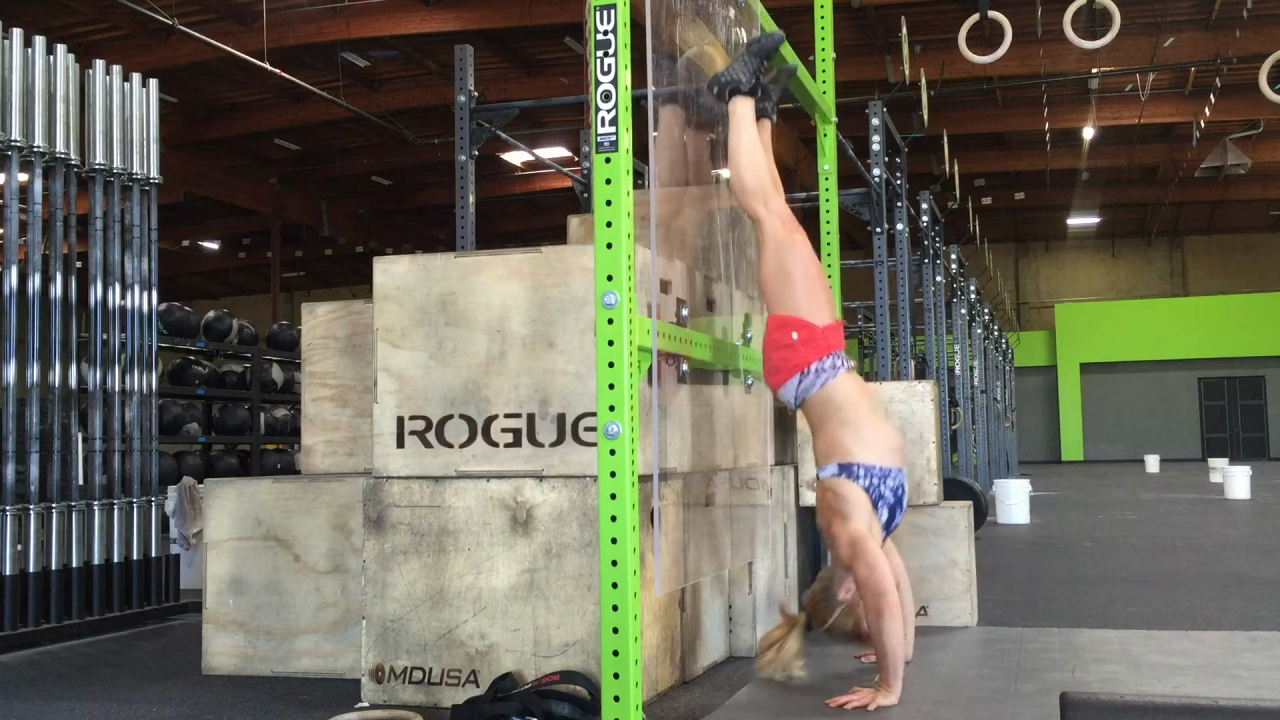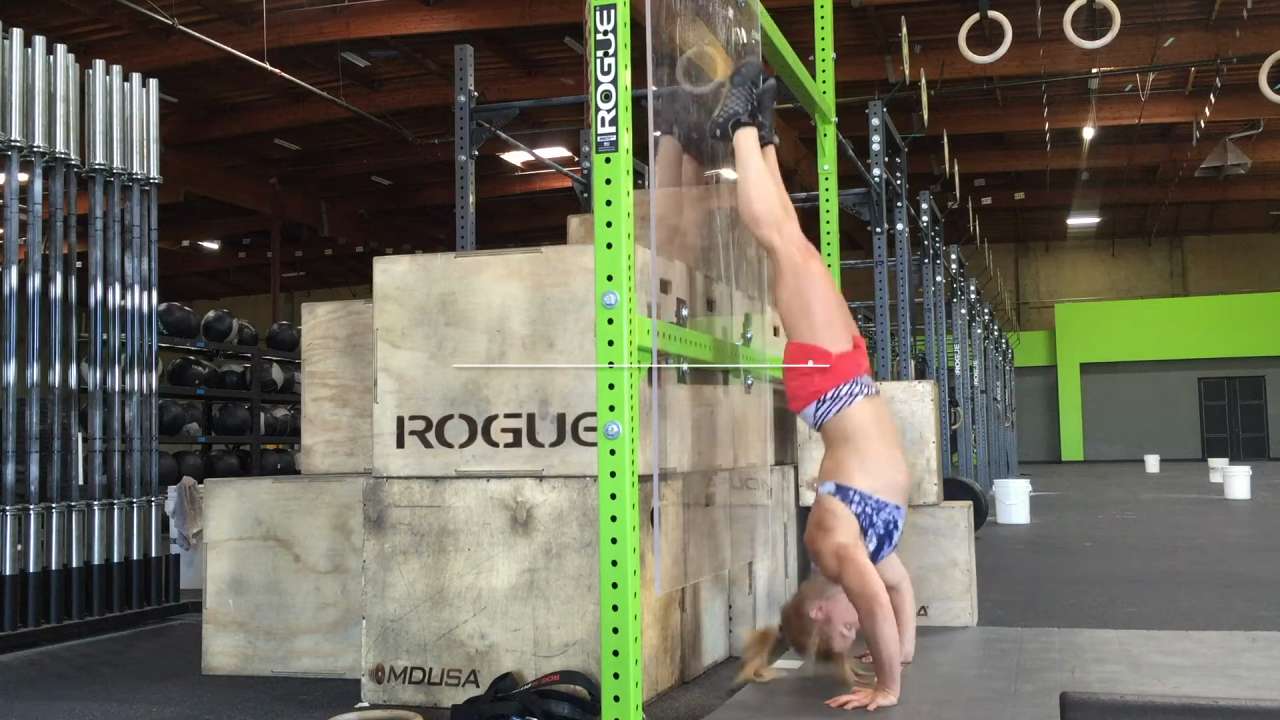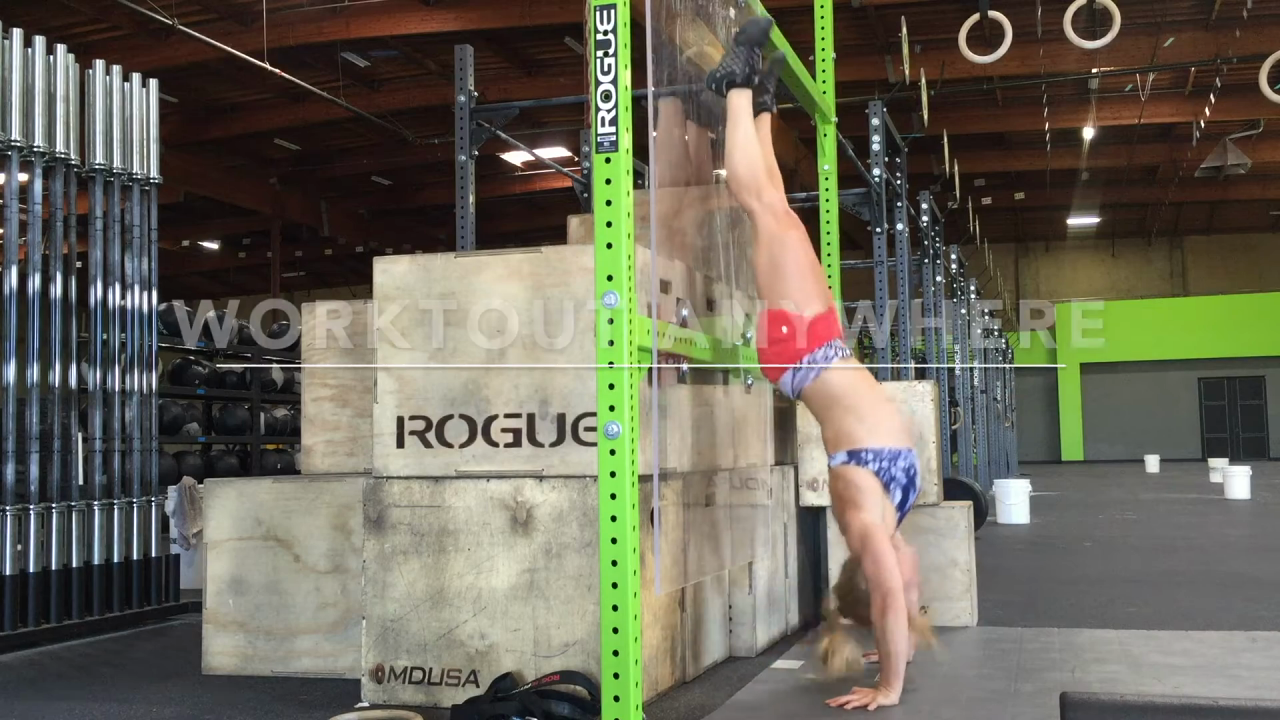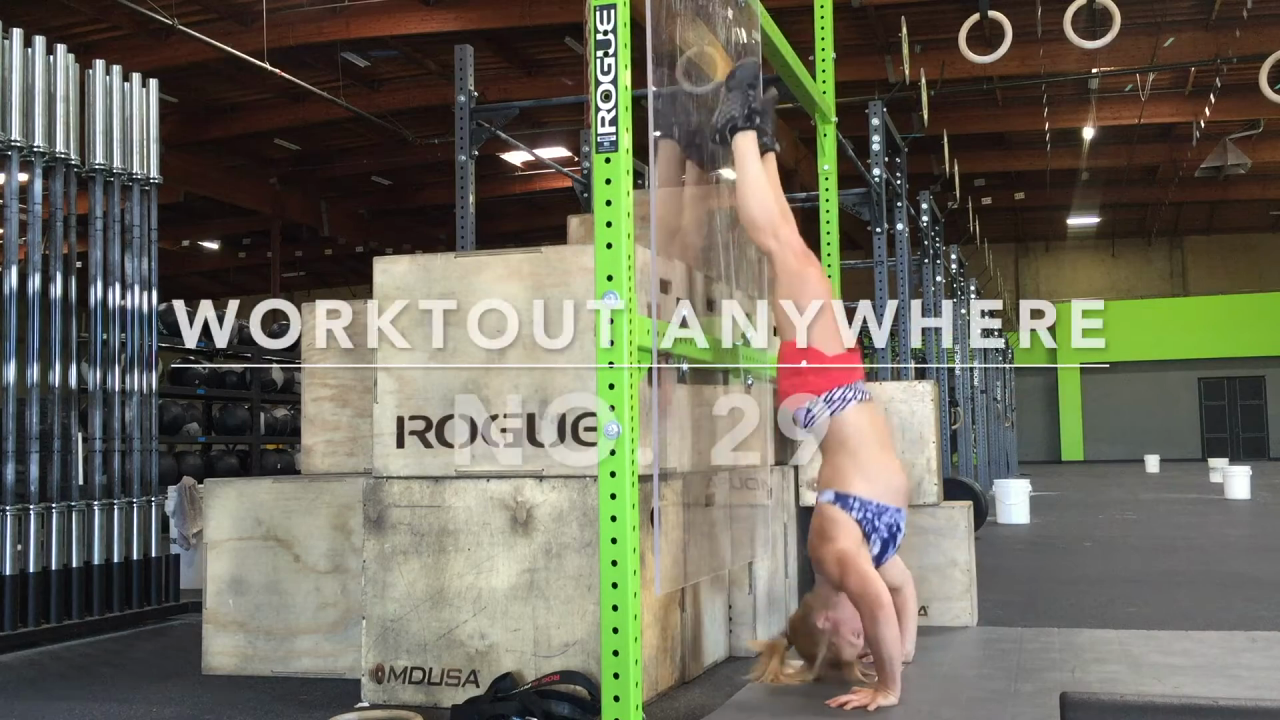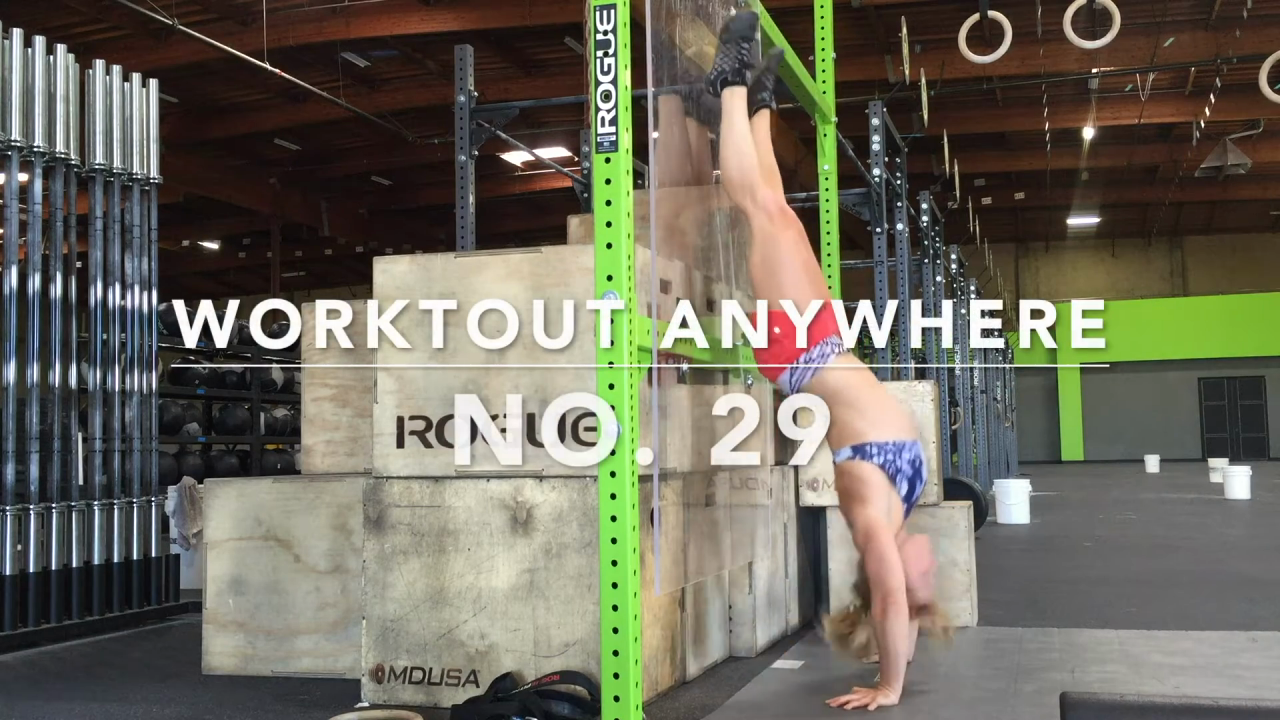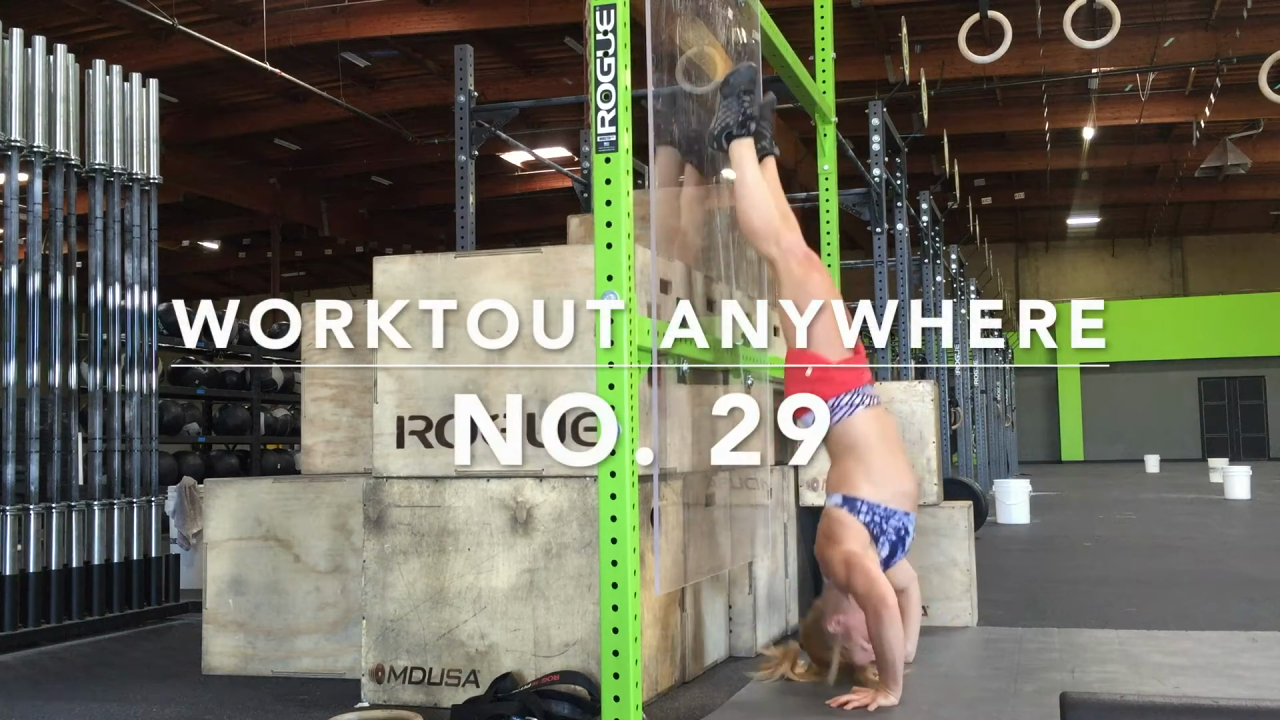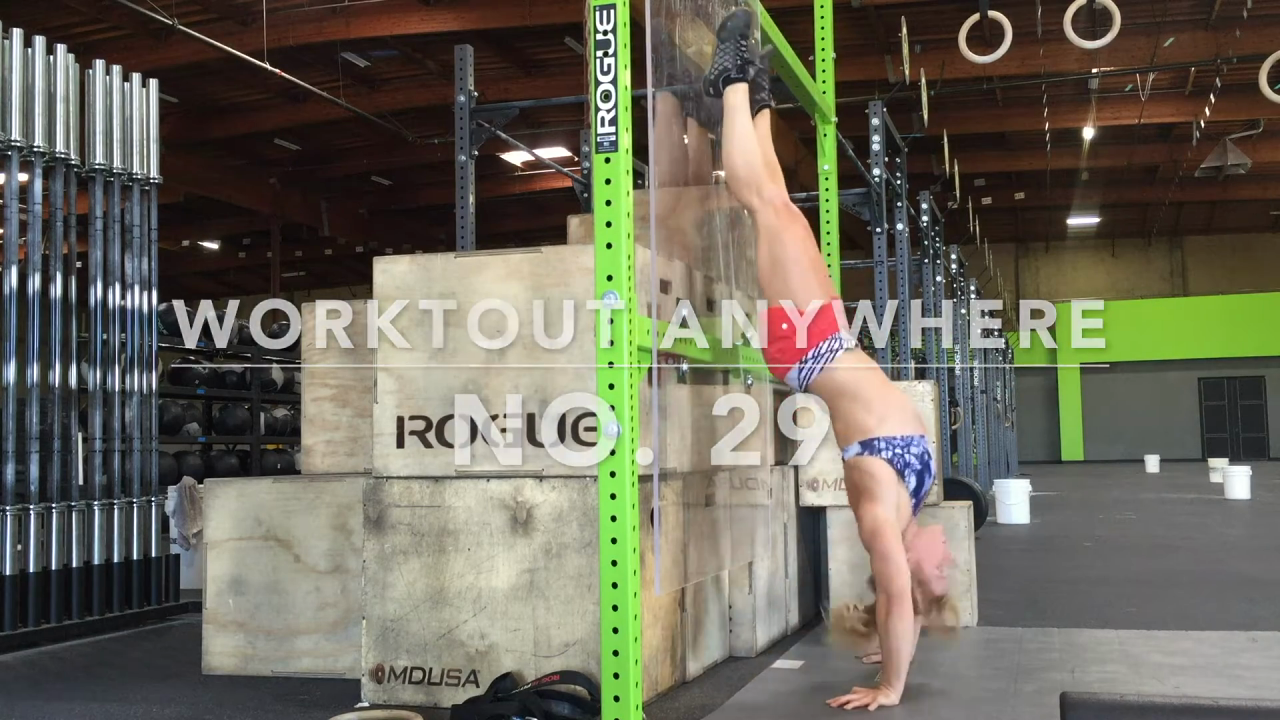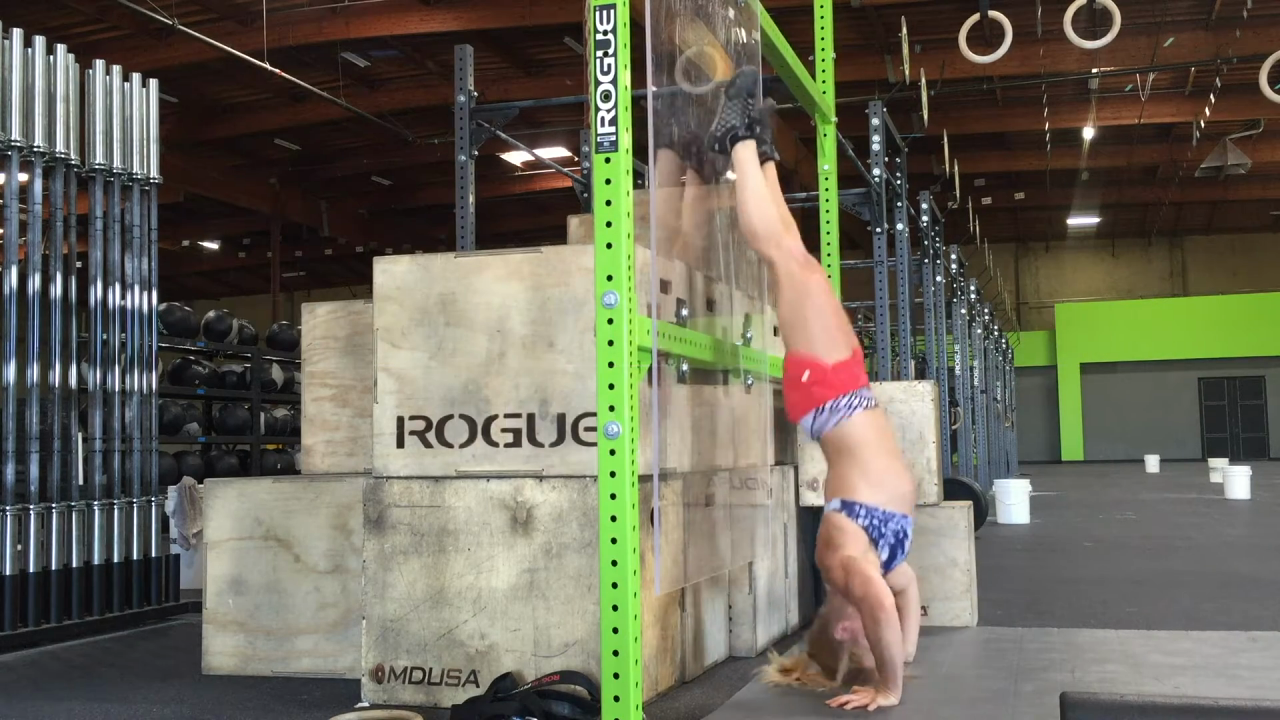
dt=0.4s
person 1, frame 1
left shoulder: (858, 522)
right shoulder: (852, 521)
left wrist: (895, 669)
right wrist: (889, 687)
left hip: (814, 360)
right hip: (808, 359)
left knee: (773, 216)
right knee: (770, 214)
left ankle: (755, 102)
right ankle: (743, 92)
person 1, frame 2
right shoulder: (836, 541)
left wrist: (897, 664)
right wrist: (887, 686)
left hip: (836, 377)
right hip: (830, 376)
left knee: (788, 245)
right knee: (785, 242)
right ankle: (745, 124)
person 1, frame 3
left shoulder: (872, 506)
right shoulder: (865, 508)
right wrist: (889, 688)
left hip: (810, 349)
right hip: (801, 350)
left knee: (773, 213)
right knee: (767, 210)
left ankle: (755, 95)
right ankle: (740, 83)
person 1, frame 4
right shoulder: (839, 545)
left wrist: (895, 672)
right wrist: (887, 687)
left hip: (829, 384)
right hip: (824, 384)
left knee: (786, 248)
right knee: (783, 247)
left ankle: (756, 135)
right ankle: (744, 128)
person 1, frame 5
left shoulder: (883, 502)
right shoulder: (874, 506)
right wrist: (889, 687)
left hip: (813, 347)
right hip: (802, 348)
left knee: (772, 212)
right knee: (766, 209)
left ankle: (755, 95)
right ankle: (737, 82)
person 1, frame 6
right shoulder: (846, 546)
left wrist: (893, 678)
right wrist: (890, 685)
left hip: (840, 389)
right hip: (835, 389)
left knee: (791, 253)
right knee: (787, 252)
right ankle: (741, 134)
person 1, frame 7
left shoulder: (892, 502)
right shoulder: (882, 502)
right wrist: (889, 688)
left hip: (819, 341)
right hip: (810, 343)
left knee: (776, 209)
right knee: (769, 205)
left ankle: (751, 91)
right ankle: (737, 80)
person 1, frame 8
right shoulder: (846, 551)
left hip: (836, 392)
right hip: (830, 393)
left knee: (788, 255)
right knee: (784, 254)
right ankle: (742, 139)
